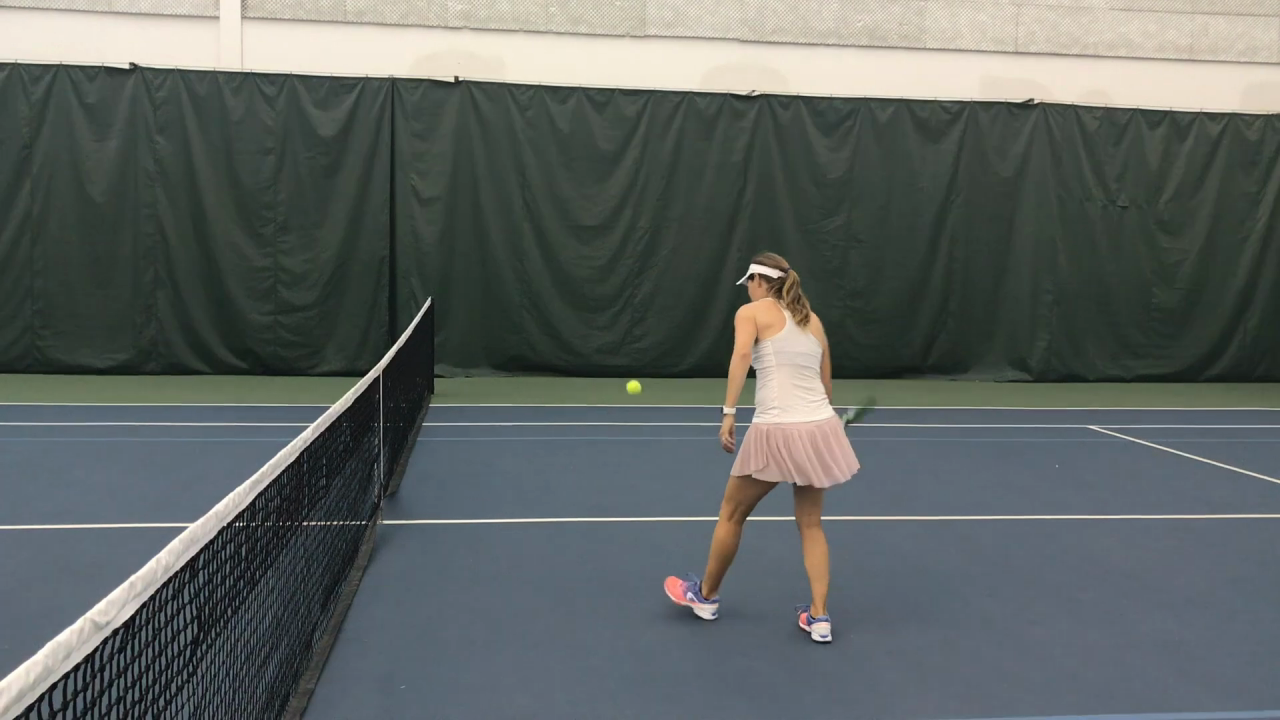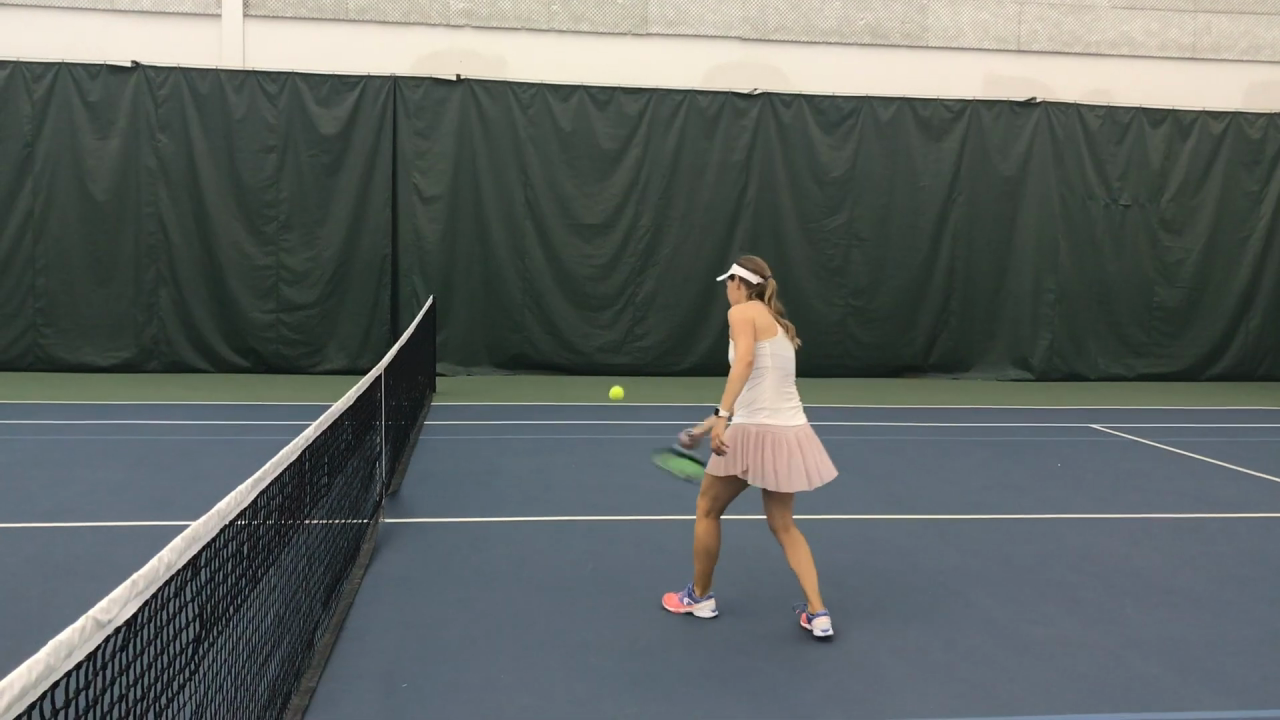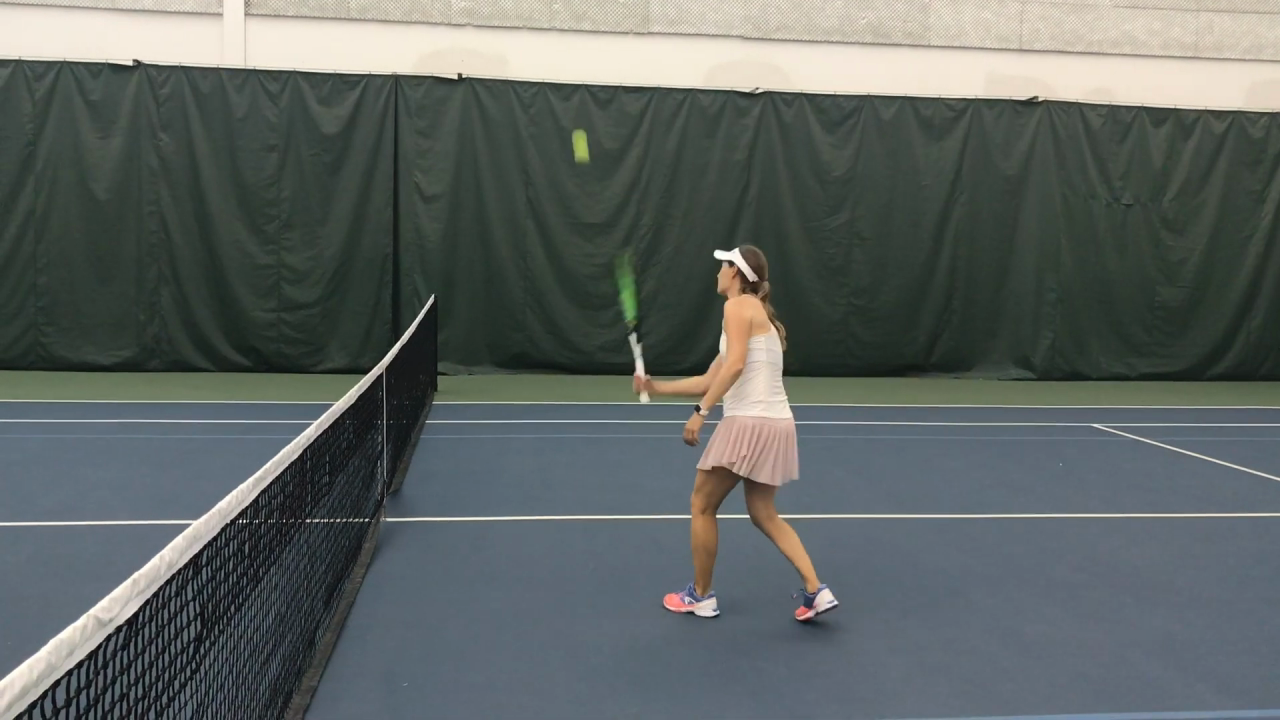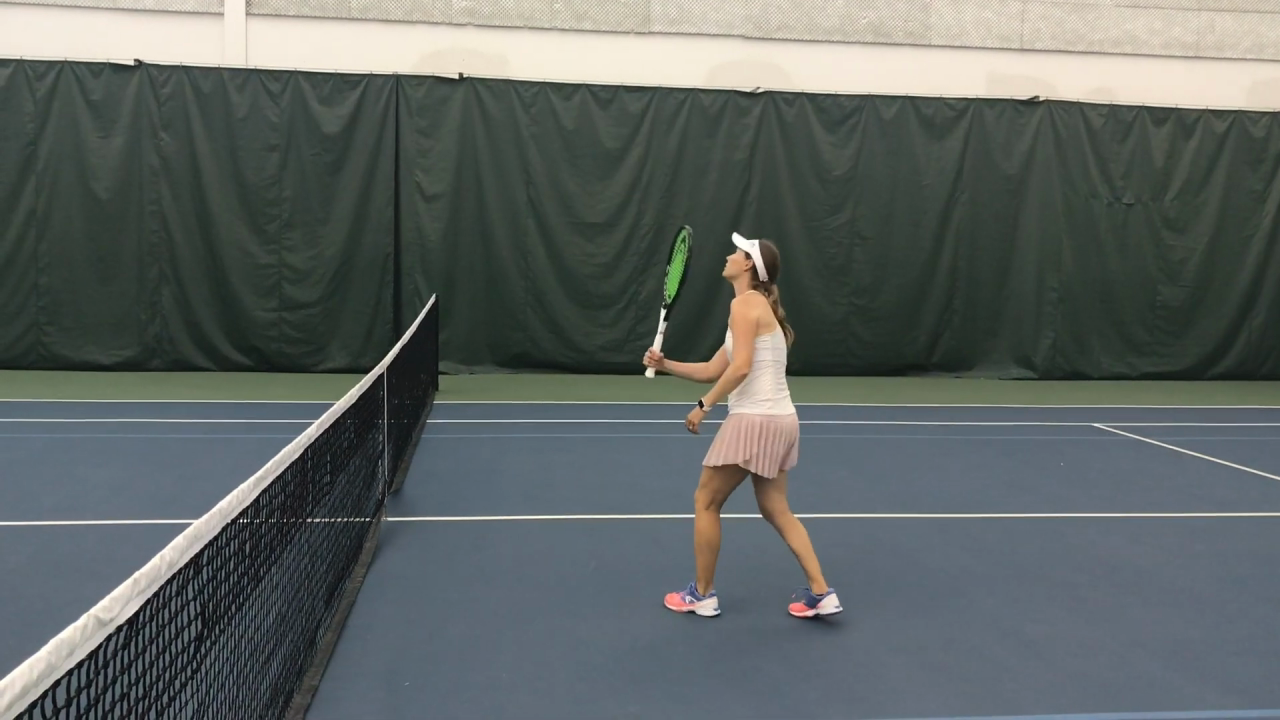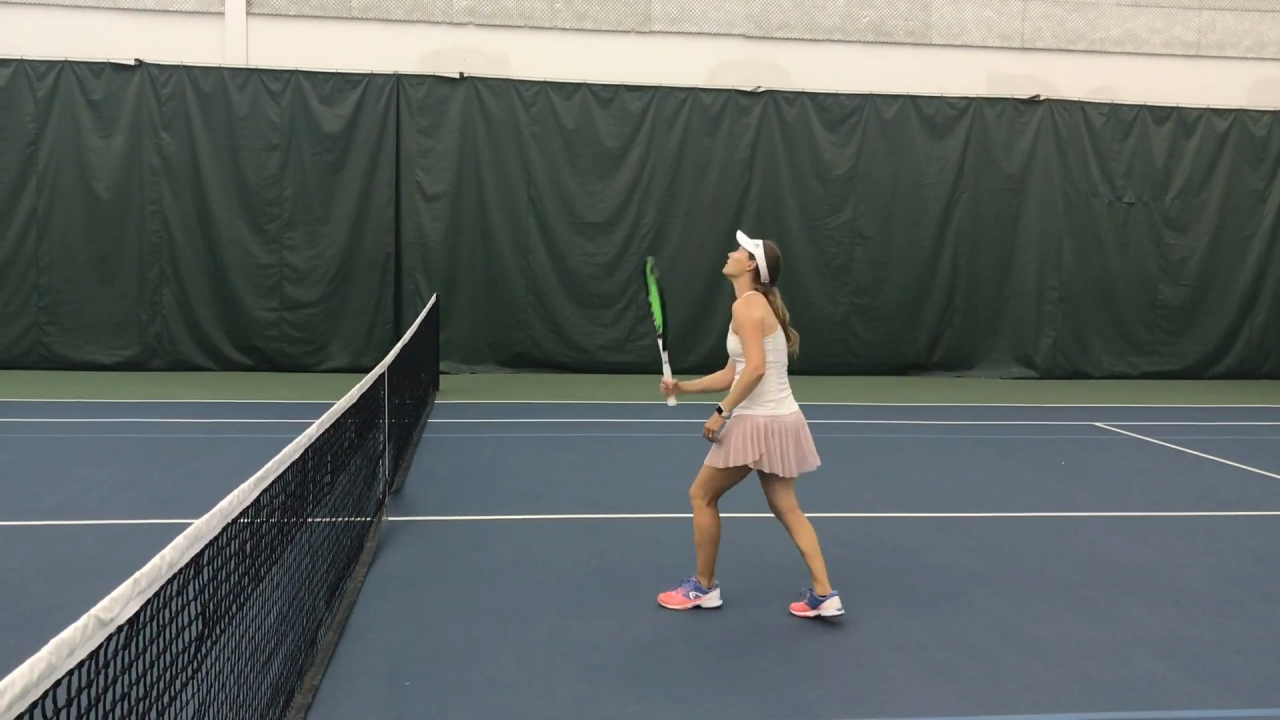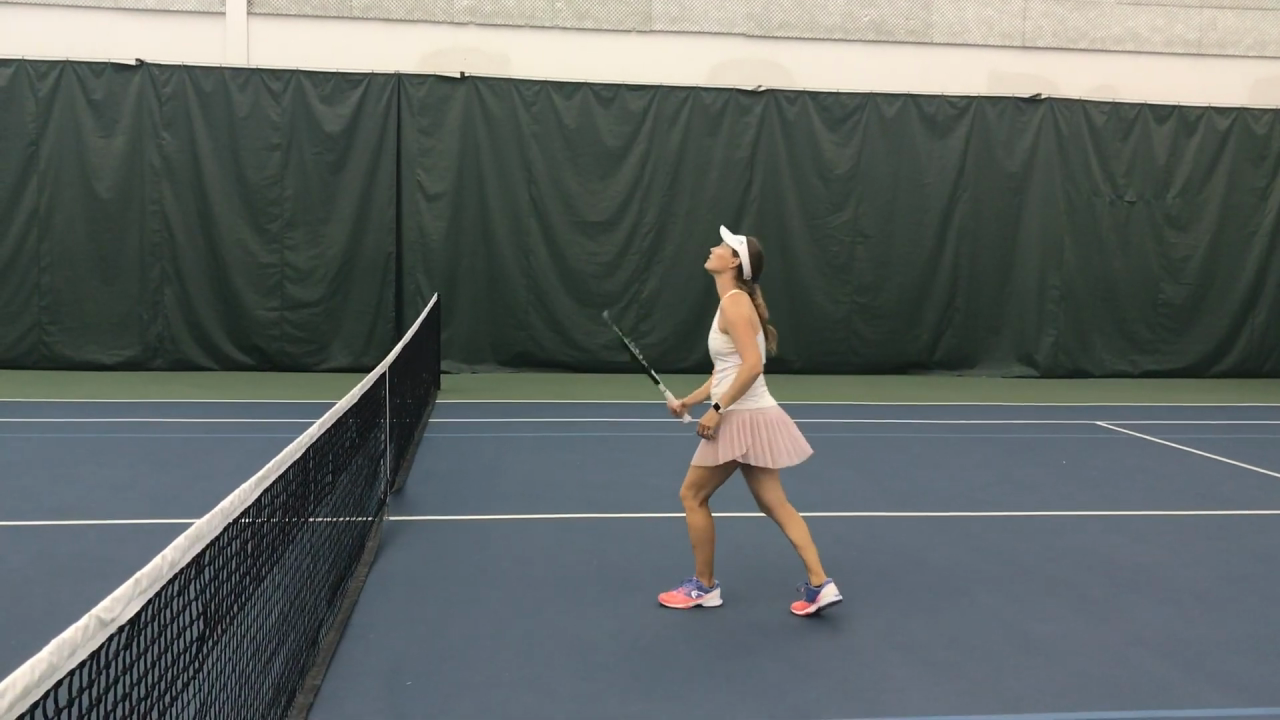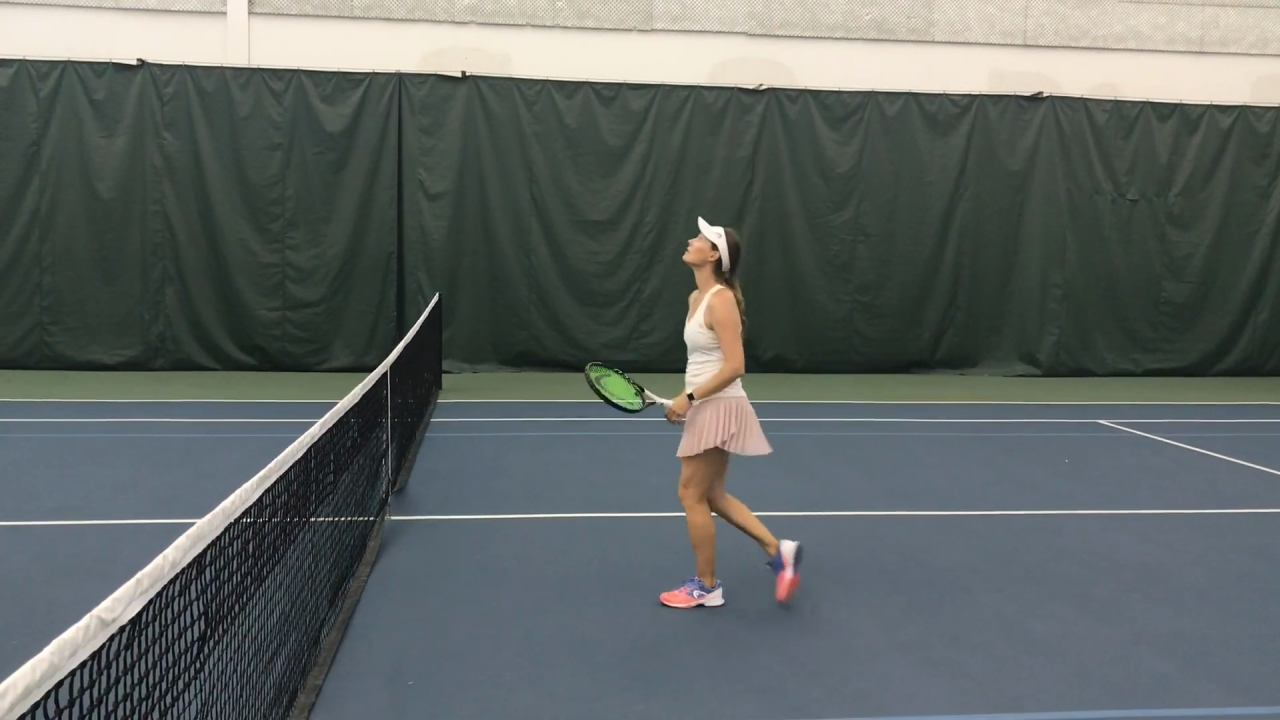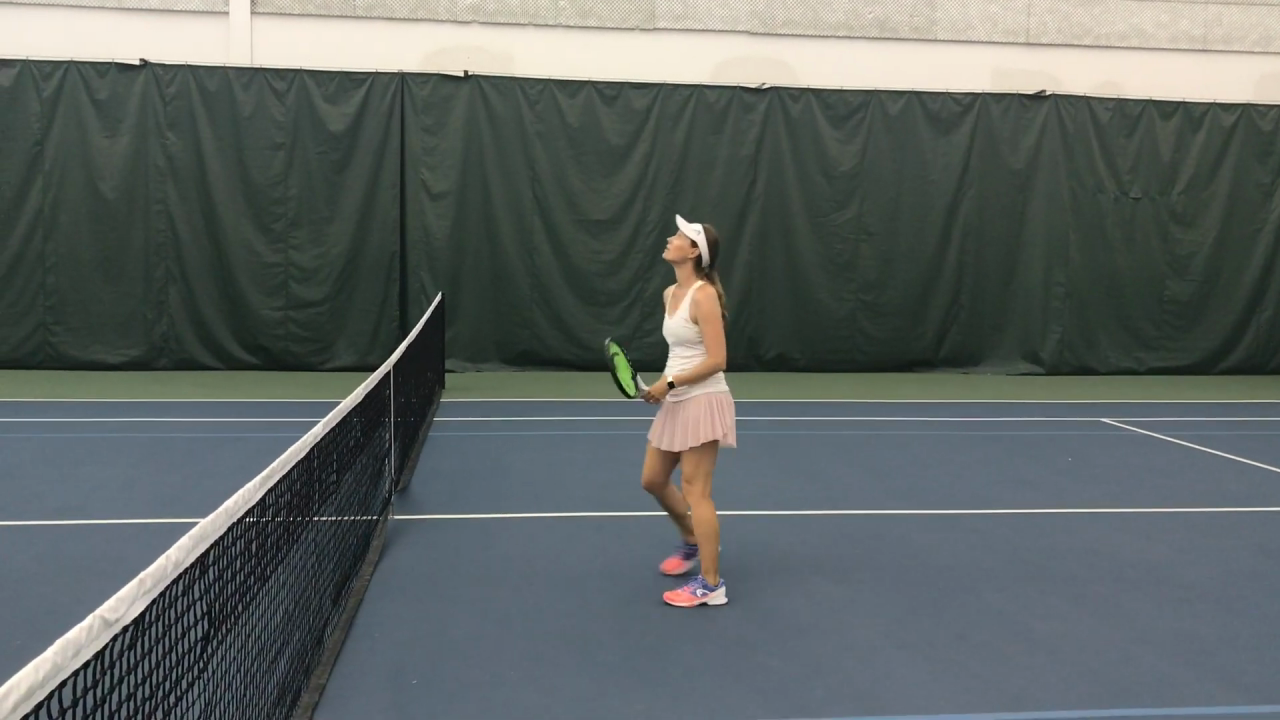
dt=0.2s
person 1, frame 1
left shoulder: (751, 312)
right shoulder: (813, 321)
left elbow: (740, 358)
left wrist: (729, 413)
left hip: (775, 431)
right hip: (819, 428)
left knee: (731, 515)
right knee: (810, 524)
left ankle: (705, 595)
right ankle: (818, 616)
person 1, frame 2
left shoulder: (742, 312)
right shoulder: (781, 327)
left elbow: (743, 360)
left wrist: (721, 416)
right wrist: (704, 427)
left hip: (756, 431)
right hip: (792, 432)
left knee: (706, 510)
right knee: (783, 525)
left ankle: (700, 595)
right ankle: (817, 612)
person 1, frame 3
left shoulder: (738, 305)
right shoulder: (759, 315)
left elbow: (734, 366)
right elbow: (710, 380)
left wrist: (699, 412)
right wrist: (656, 386)
left hip: (749, 425)
right hip: (778, 425)
left knee: (702, 507)
right knee: (765, 515)
left ankle: (701, 595)
right ankle: (816, 591)
person 1, frame 4
left shoulder: (744, 302)
right shoulder: (760, 307)
left elbow: (741, 368)
right elbow: (713, 370)
left wrist: (702, 406)
right wrist: (666, 364)
left hip: (755, 422)
right hip: (779, 421)
left knee: (705, 503)
right knee: (776, 510)
left ankle: (702, 594)
right ankle: (821, 593)
person 1, frame 5
left shoulder: (746, 304)
right shoulder: (758, 306)
left elbow: (756, 369)
right elbow: (732, 375)
left wrist: (721, 413)
right wrist: (682, 385)
left hip: (759, 423)
right hip: (782, 421)
left knee: (702, 496)
right knee: (786, 508)
left ankle: (704, 587)
right ankle: (824, 595)
person 1, frame 6
left shoulder: (734, 303)
right shoulder: (733, 303)
left elbow: (752, 366)
left wrist: (716, 410)
right wrist: (689, 401)
left hip: (742, 419)
right hip: (753, 417)
left knee: (692, 496)
right knee: (774, 503)
left ankle: (705, 586)
right ankle: (820, 584)
person 1, frame 7
left shoulder: (720, 299)
right shoulder: (697, 297)
left elbow: (734, 366)
left wrist: (689, 399)
right wrist: (687, 397)
left hip: (717, 408)
right hip: (709, 408)
left knee: (692, 496)
right knee: (712, 496)
left ankle: (707, 586)
right ankle: (778, 550)
person 1, frame 8
left shoulder: (703, 295)
right shoulder: (671, 294)
left elbow: (717, 360)
left wrist: (669, 383)
right wrist: (665, 386)
left hip: (702, 402)
right hip: (678, 403)
left knee: (696, 493)
right knee: (652, 480)
left ankle: (711, 584)
right ankle: (694, 544)
